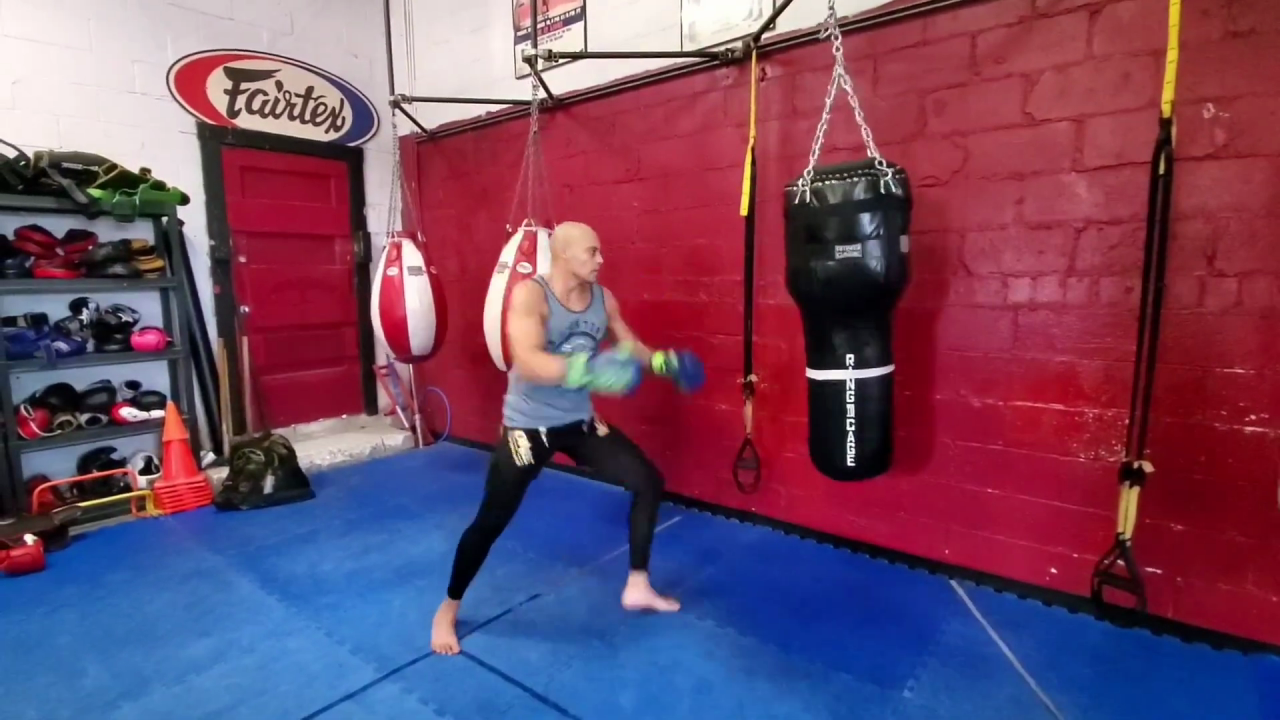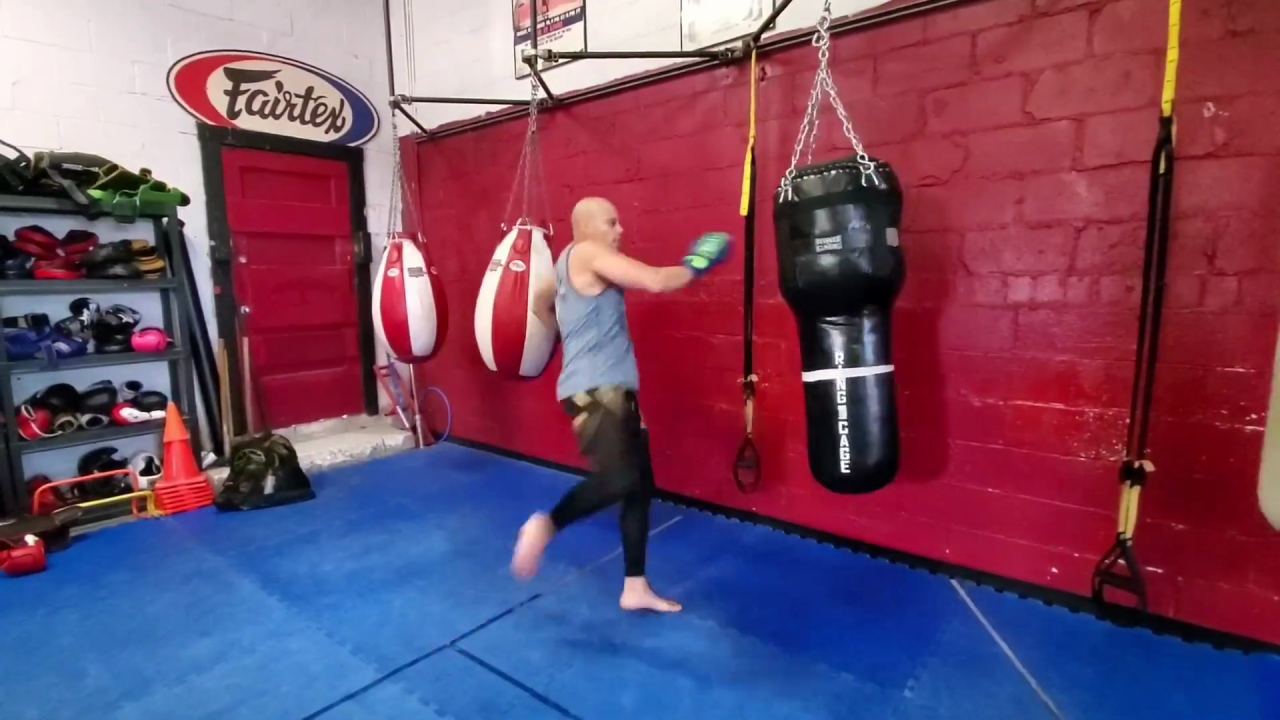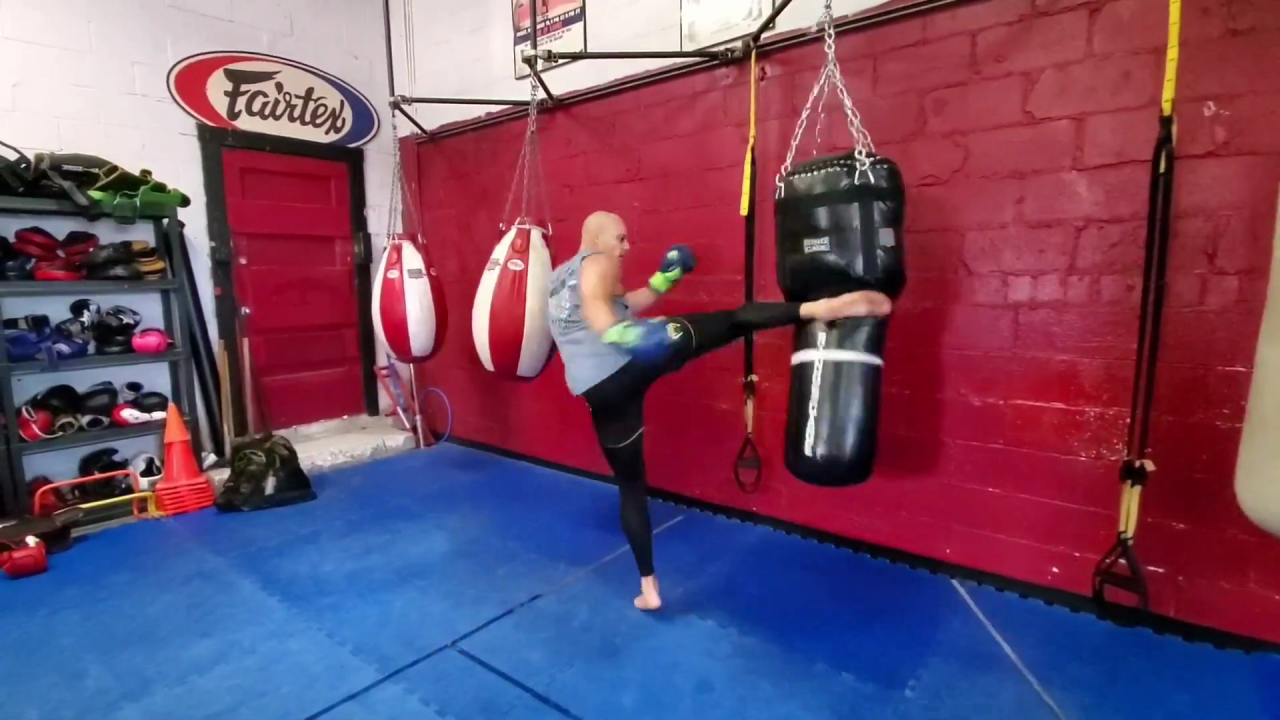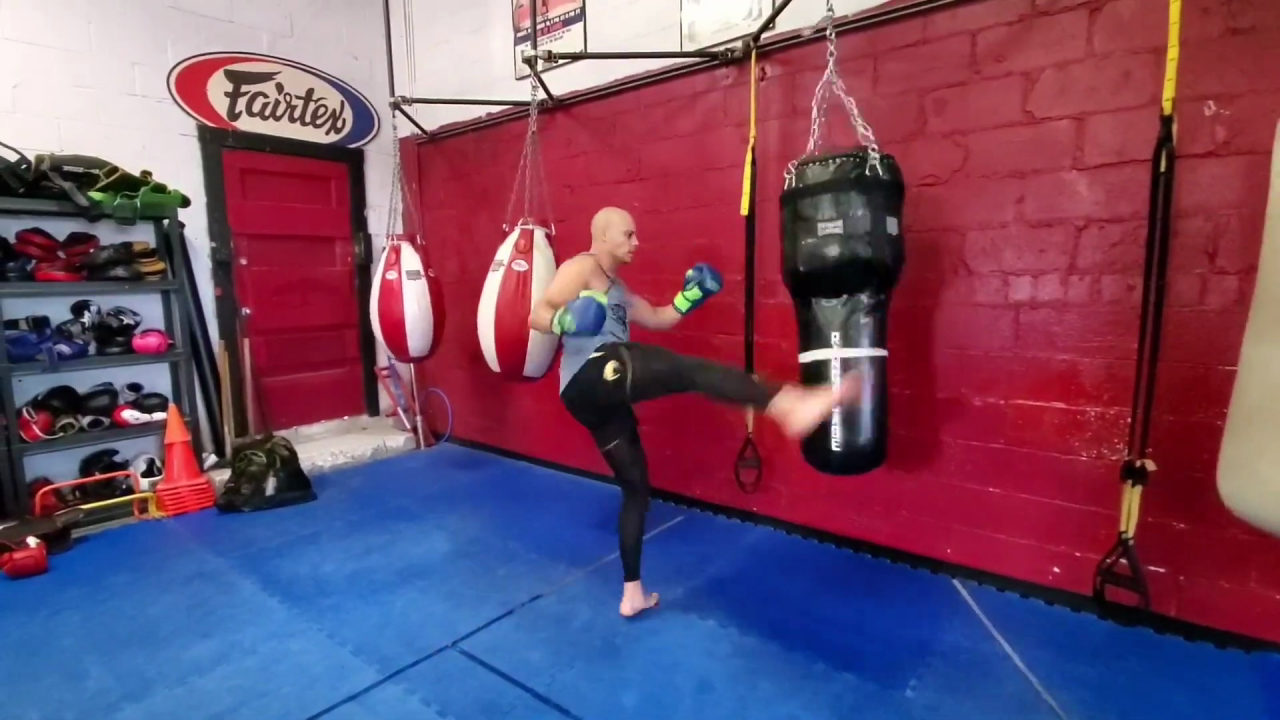
dt=0.2s
person 1, frame 1
left shoulder: (602, 298)
right shoulder: (530, 294)
left elbow: (631, 350)
right elbow: (526, 362)
left wrist: (672, 364)
right wrist: (593, 373)
left hip: (579, 420)
right hip: (529, 426)
left knee: (649, 482)
right knee: (491, 521)
left ankle: (638, 587)
right ankle: (448, 609)
person 1, frame 2
left shoulder: (568, 267)
right shoulder: (588, 252)
left elbow: (541, 304)
right elbow: (657, 282)
right wrist: (700, 259)
left hip: (611, 388)
right hip: (597, 390)
left knee: (641, 487)
right knee: (620, 480)
left ankle: (636, 587)
right ankle: (544, 526)
person 1, frame 3
left shoulder: (562, 278)
right shoulder: (596, 262)
right elbow: (597, 314)
left wrist: (665, 278)
right wrist: (632, 335)
left hip: (596, 390)
right hip: (626, 368)
left knee: (630, 486)
right knee: (731, 320)
left ankle: (647, 588)
right ankle: (824, 309)
person 1, frame 4
left shoulder: (615, 284)
right shoulder: (583, 268)
left elbow: (659, 318)
right elbow: (537, 315)
left wrist: (692, 295)
right wrist: (567, 320)
left hip: (596, 396)
right hip: (595, 373)
left knee: (636, 486)
right knee: (695, 369)
left ankle: (633, 593)
right ankle: (790, 407)
